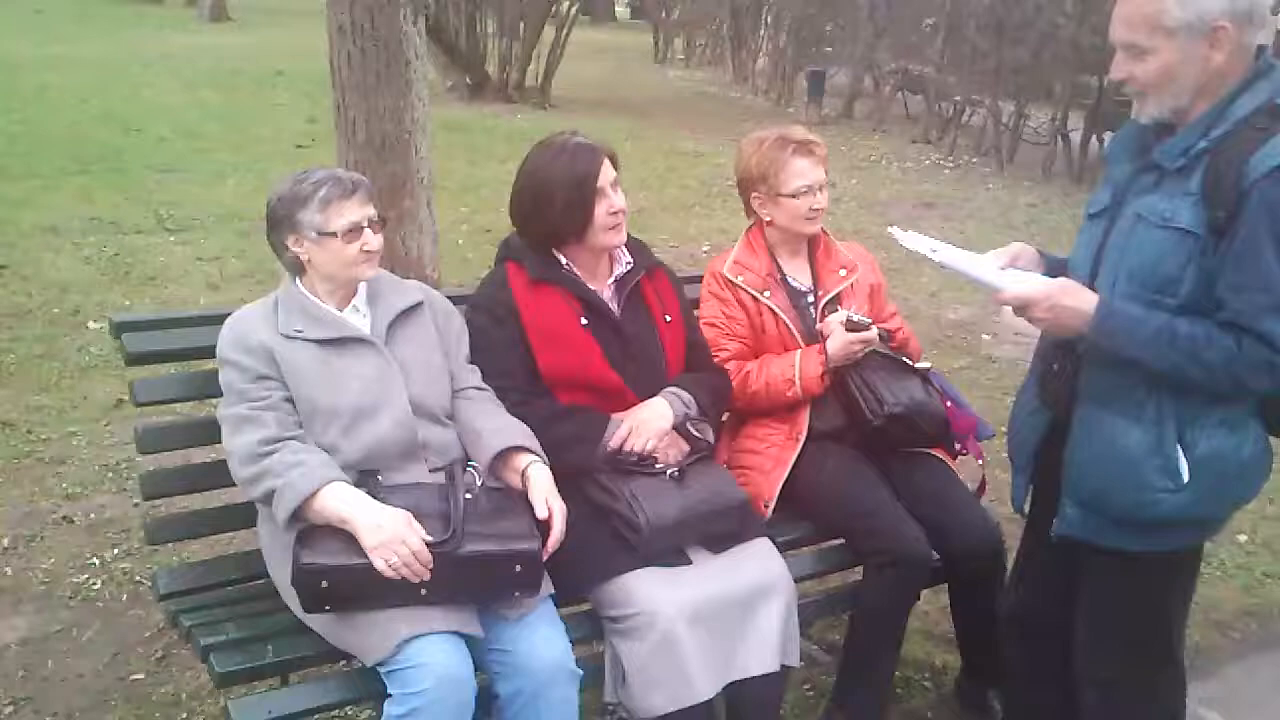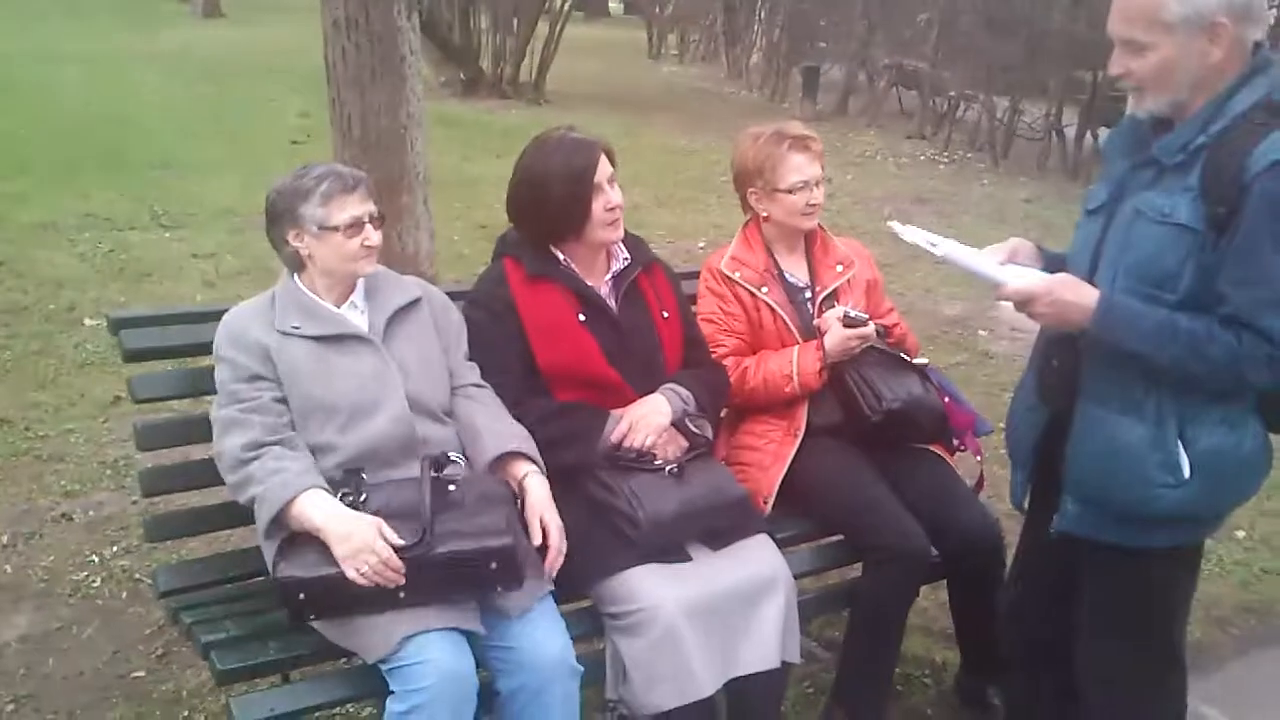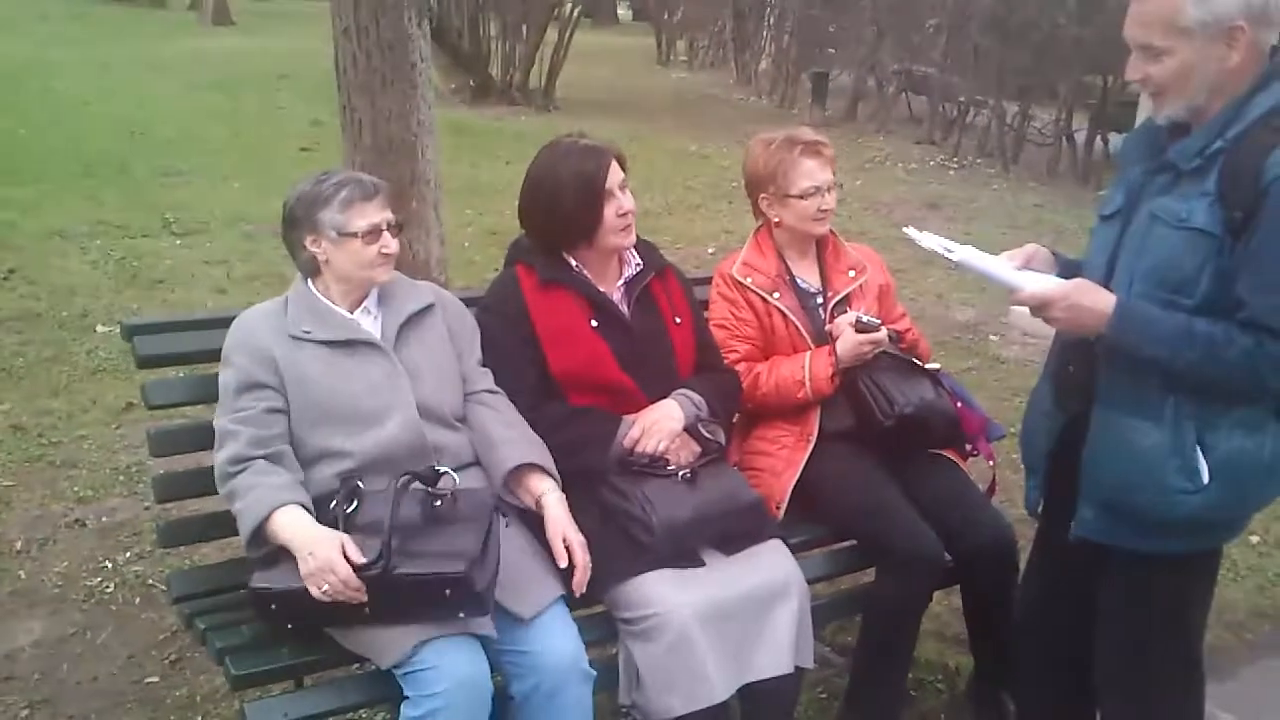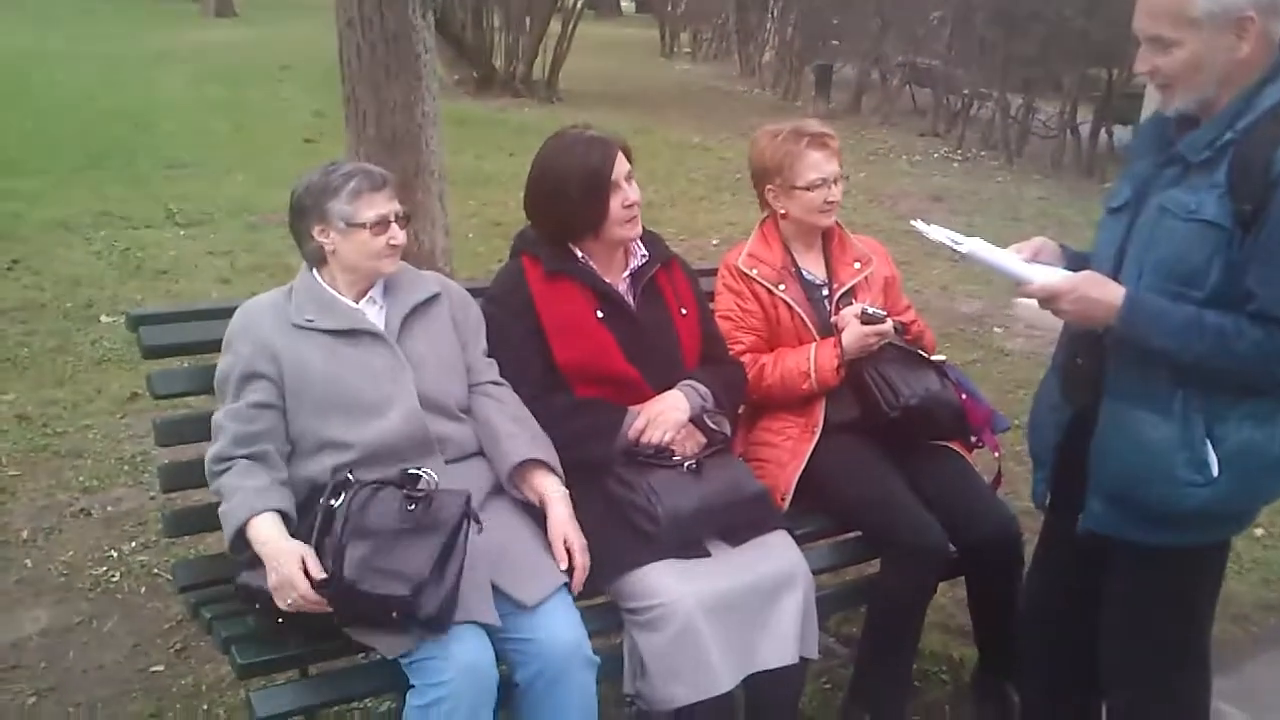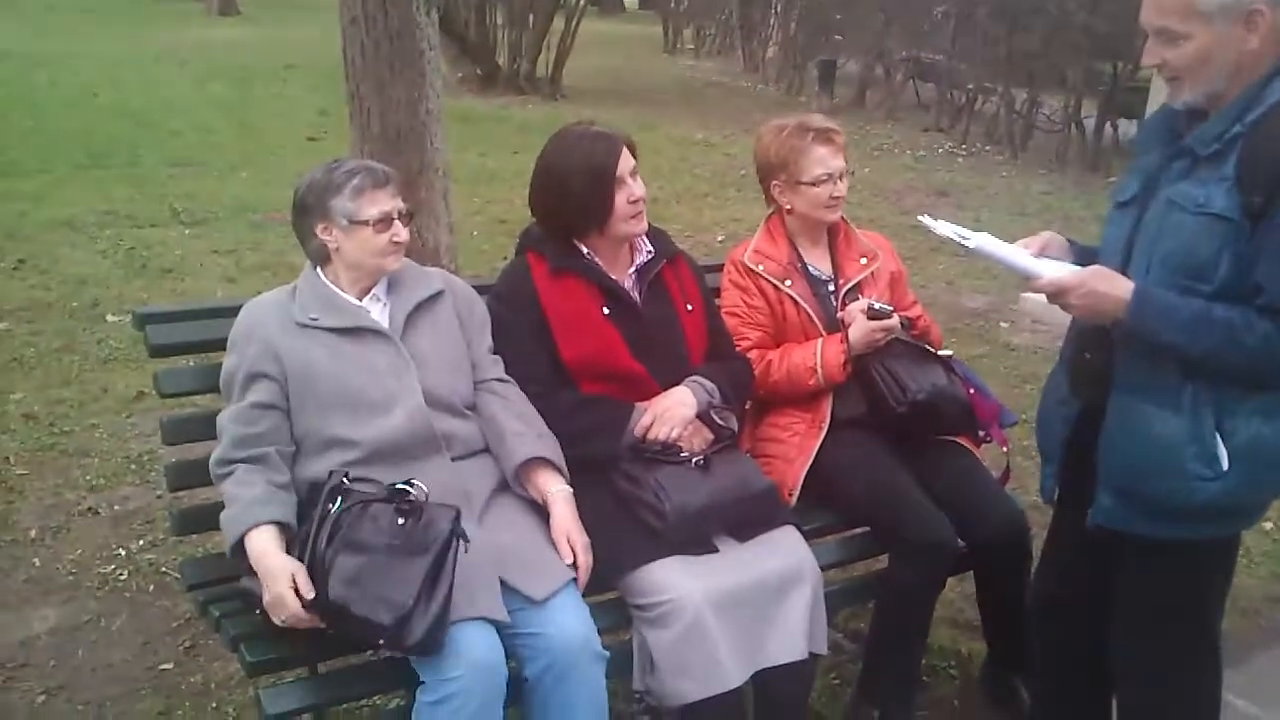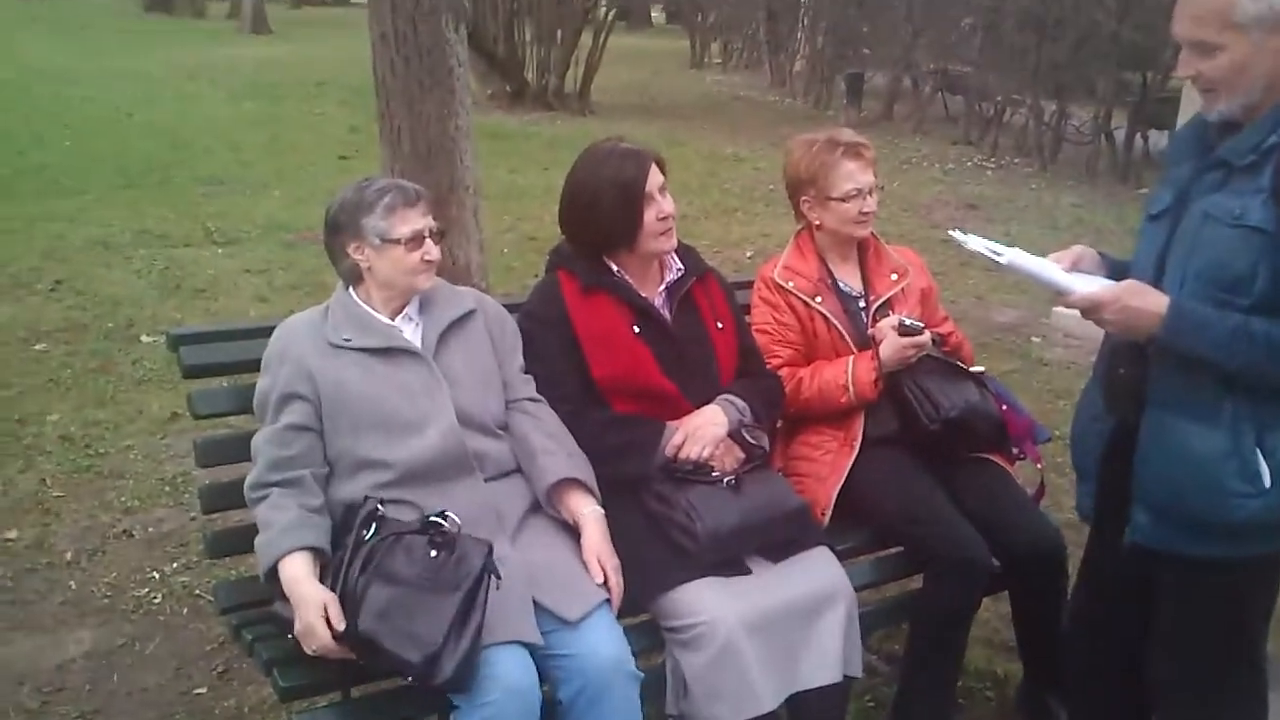
dt=0.2s
person 1, frame 1
right shoulder: (1147, 139)
left wrist: (1099, 319)
right wrist: (1047, 269)
left hip: (1148, 479)
right hip: (1073, 452)
right knee: (1033, 641)
person 1, frame 2
right shoulder: (1145, 135)
left wrist: (1099, 313)
right wrist: (1046, 264)
left hip: (1149, 475)
right hip: (1072, 446)
right knee: (1034, 638)
person 1, frame 3
right shoulder: (1159, 141)
left wrist: (1116, 320)
right wrist: (1062, 270)
left hip: (1167, 482)
right hip: (1087, 451)
right knee: (1046, 646)
person 1, frame 4
right shoulder: (1166, 133)
left wrist: (1126, 311)
right wrist: (1068, 262)
left hip: (1175, 472)
right hip: (1094, 445)
right knee: (1053, 639)
person 1, frame 5
right shoulder: (1172, 128)
left wrist: (1135, 307)
right wrist: (1075, 256)
left hip: (1184, 466)
right hip: (1101, 440)
right knee: (1062, 634)
person 1, frame 6
right shoulder: (1203, 139)
left wrist: (1169, 322)
right wrist: (1108, 270)
left hip: (1219, 486)
right hip: (1135, 457)
right knee: (1097, 655)
person 2, frame 1
left shoulder: (854, 262)
right shoulder: (730, 279)
left elbow: (903, 345)
right elbow: (728, 383)
left wrist: (869, 344)
right wrist: (822, 358)
right hip: (794, 440)
left knee: (978, 539)
right knee: (903, 549)
person 2, frame 2
left shoulder: (851, 258)
right shoulder: (726, 275)
left elbow: (900, 340)
right elbow: (727, 379)
left wrist: (867, 339)
right wrist: (819, 353)
right hip: (791, 435)
left knee: (978, 534)
right knee: (903, 545)
person 2, frame 3
left shoulder: (863, 263)
right shoulder: (738, 281)
left elbow: (912, 346)
right elbow: (739, 384)
left wrist: (879, 344)
right wrist: (832, 360)
right hip: (804, 441)
left knee: (991, 539)
right knee: (915, 551)
person 2, frame 4
left shoulder: (869, 255)
right shoulder: (744, 272)
left elbow: (917, 338)
right elbow: (743, 375)
left wrist: (885, 336)
right wrist: (837, 351)
right hip: (808, 432)
left knee: (996, 530)
right knee: (920, 540)
person 2, frame 5
left shoulder: (874, 250)
right shoulder: (750, 267)
left elbow: (924, 333)
right elbow: (751, 371)
left wrist: (891, 331)
right wrist: (844, 346)
right hip: (815, 428)
left knee: (1004, 526)
right knee: (929, 537)
left ankle: (1012, 670)
person 2, frame 6
left shoulder: (905, 266)
right shoulder: (780, 285)
left elbow: (954, 349)
right elbow: (782, 389)
left wrist: (922, 347)
right wrist: (875, 364)
right hip: (847, 446)
left knee: (1039, 544)
right knee: (962, 555)
person 3, frame 1
left shoulder: (650, 275)
right shoulder: (503, 298)
left elbow: (712, 377)
right elbow: (509, 416)
left wrist: (670, 405)
right wrist: (614, 431)
left hip: (672, 473)
right hip: (576, 485)
left knee: (767, 577)
right knee: (659, 607)
person 3, frame 2
left shoulder: (648, 271)
right shoulder: (501, 293)
left elbow: (709, 372)
right elbow: (507, 413)
left wrist: (669, 401)
right wrist: (613, 428)
left hip: (671, 469)
right hip: (575, 481)
left knee: (766, 573)
right knee: (660, 604)
person 3, frame 3
left shoulder: (659, 276)
right shoulder: (514, 298)
left elbow: (721, 379)
right elbow: (521, 419)
left wrist: (681, 406)
right wrist: (626, 433)
left hip: (683, 476)
right hip: (588, 486)
left knee: (779, 580)
right knee: (672, 608)
person 3, frame 4
left shoulder: (665, 267)
right shoulder: (520, 289)
left elbow: (727, 369)
right elbow: (528, 411)
left wrist: (687, 396)
right wrist: (632, 422)
left hip: (689, 465)
right hip: (593, 476)
left knee: (784, 569)
right knee: (676, 599)
person 3, frame 5
left shoulder: (671, 264)
right shoulder: (525, 286)
left elbow: (734, 365)
right elbow: (534, 407)
left wrist: (694, 391)
right wrist: (639, 421)
left hip: (696, 461)
right hip: (600, 472)
left knee: (792, 565)
right knee: (684, 596)
person 3, frame 6
left shoulder: (701, 281)
right shoulder: (556, 305)
left elbow: (764, 383)
right elbow: (564, 428)
left wrist: (724, 411)
right wrist: (670, 440)
right hip: (631, 492)
left knee: (826, 586)
right knee: (717, 617)
person 4, frame 1
left shoulder: (424, 305)
right shoulder: (253, 335)
left elbow: (472, 402)
right elbow: (270, 454)
left wrist: (529, 468)
right wrist: (361, 514)
right hip: (343, 541)
left knee: (546, 660)
right knee: (438, 676)
person 4, frame 2
left shoulder: (423, 301)
right shoulder: (250, 330)
left elbow: (471, 400)
right elbow: (259, 454)
left wrist: (528, 479)
right wrist: (332, 522)
right hip: (347, 538)
left knee: (547, 656)
right knee: (440, 672)
person 4, frame 3
left shoulder: (437, 307)
right shoulder: (260, 336)
left elbow: (486, 407)
right elbow: (254, 461)
left wrist: (547, 496)
right wrist: (302, 535)
right hip: (361, 545)
left knee: (560, 660)
person 4, frame 4
left shoulder: (444, 298)
right shoulder: (263, 326)
left elbow: (490, 398)
right elbow: (248, 458)
left wrist: (551, 493)
right wrist: (274, 543)
left hip: (477, 505)
left knee: (562, 645)
right knee: (460, 664)
person 4, frame 5
left shoulder: (448, 295)
right shoulder: (268, 325)
left elbow: (496, 396)
right elbow: (253, 459)
left wrist: (556, 493)
right wrist: (269, 556)
left hip: (486, 501)
left knee: (571, 640)
right knee: (470, 659)
person 4, frame 6
left shoulder: (479, 314)
right shoulder: (300, 345)
left elbow: (528, 416)
right elbow: (287, 483)
left wrist: (587, 514)
right wrist: (302, 584)
left hip: (519, 523)
left knee: (605, 660)
